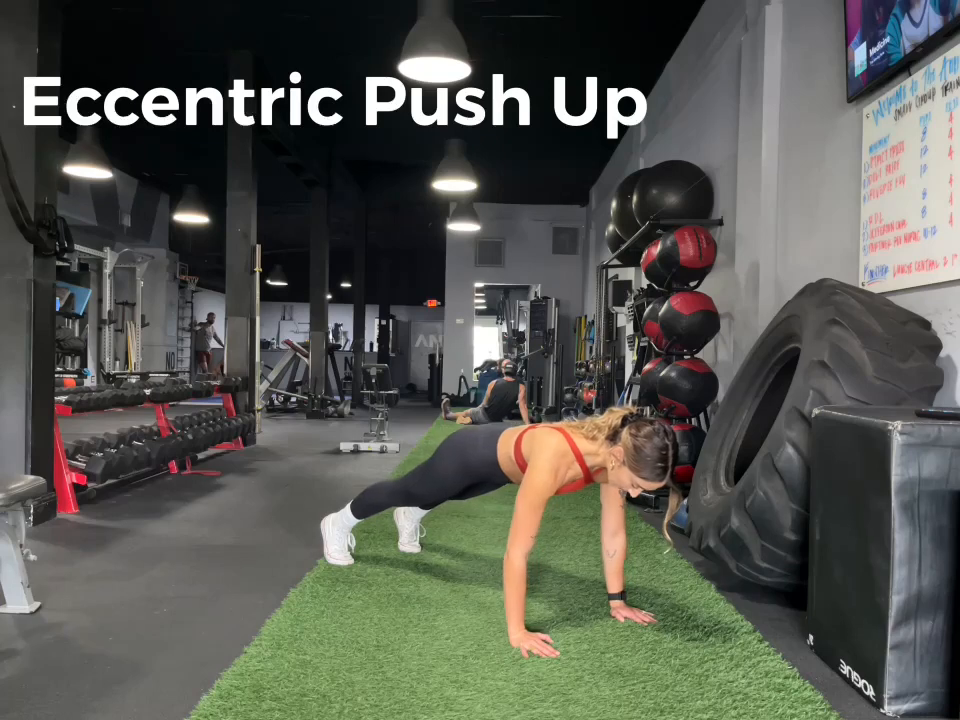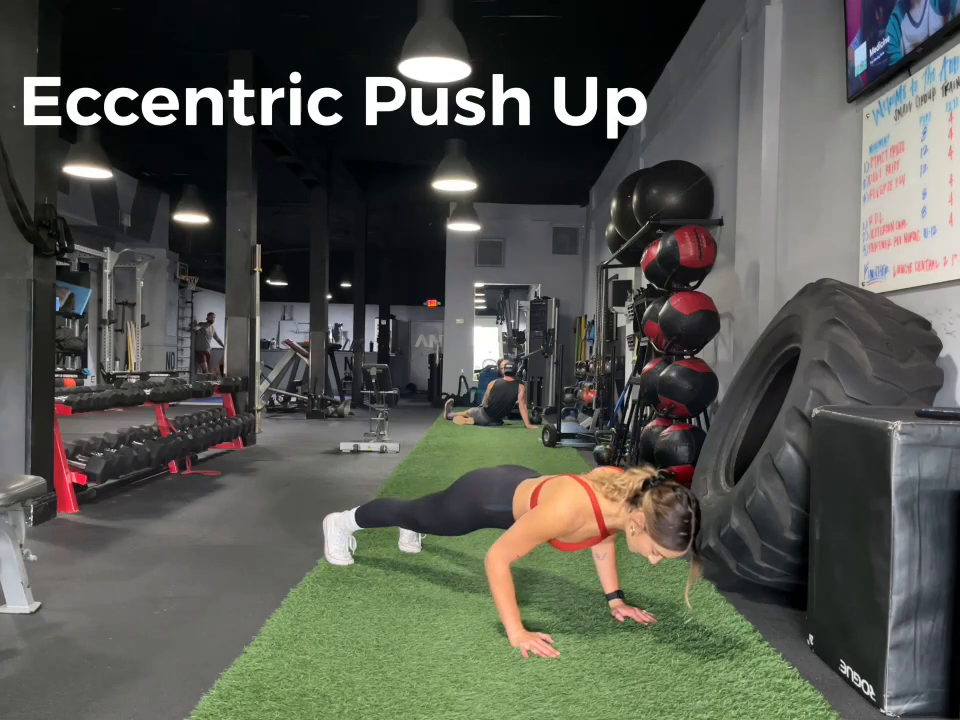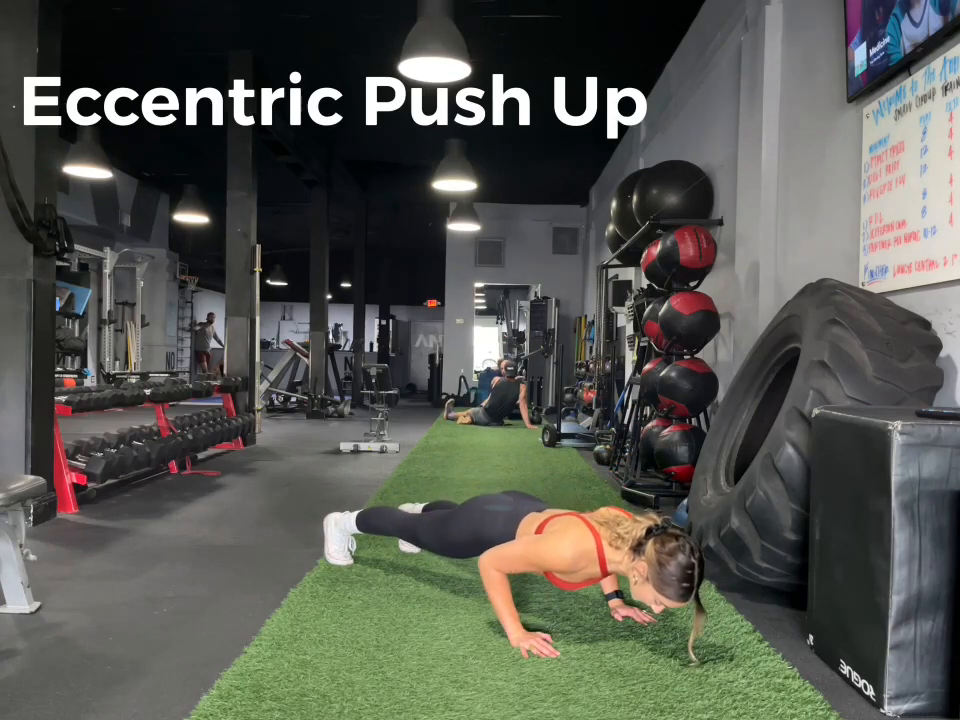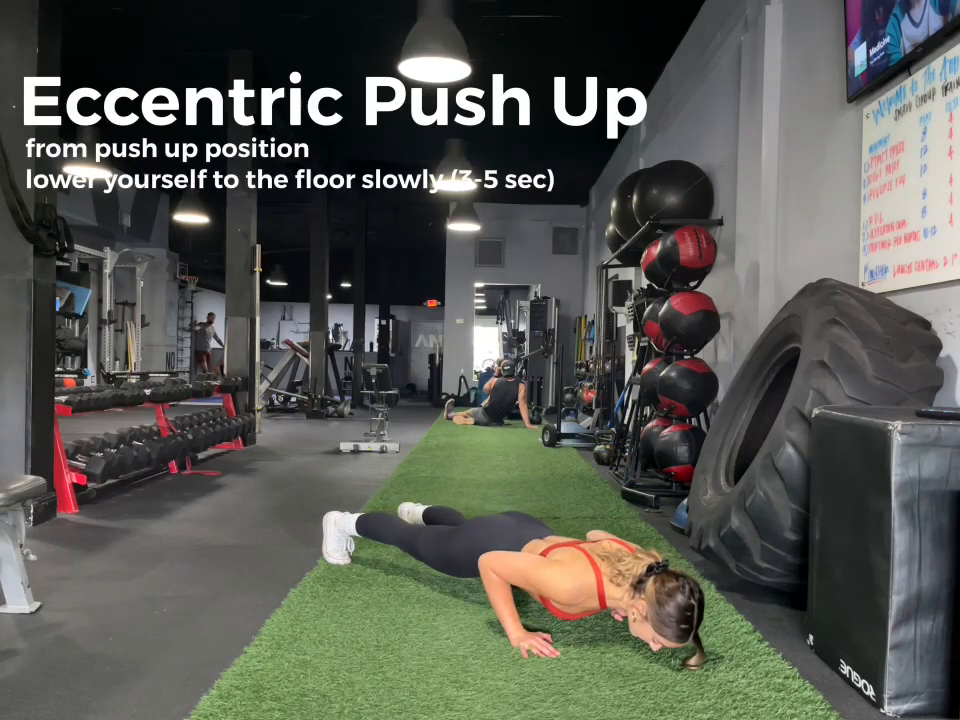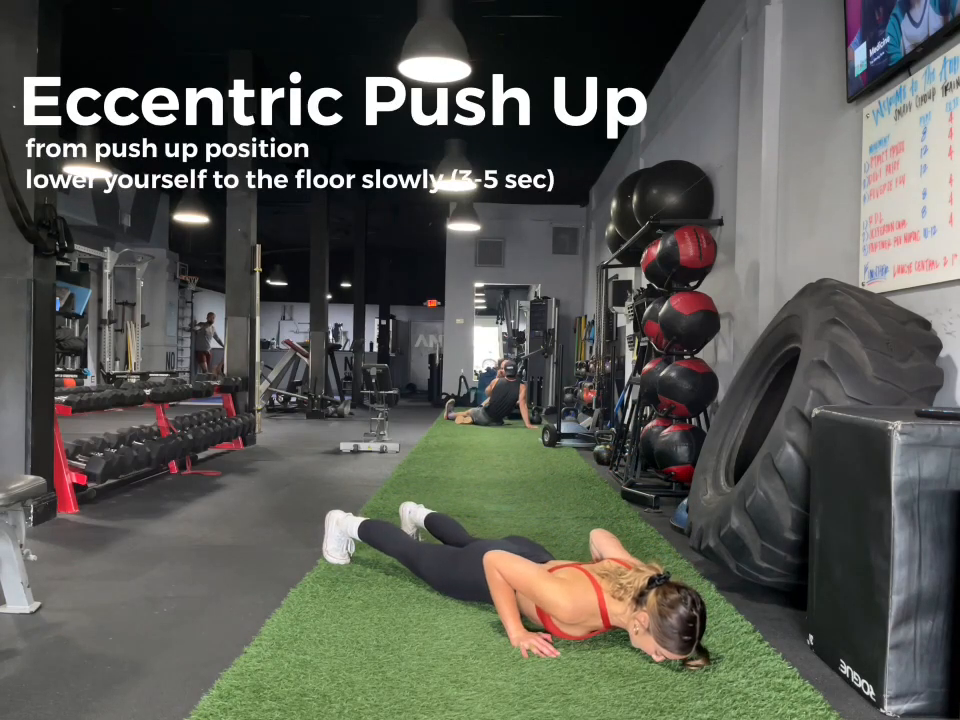
dt=1s
person 1, frame 1
left shoulder: (615, 454)
right shoulder: (554, 457)
left elbow: (615, 533)
right elbow: (517, 551)
left wrist: (617, 599)
right wrist: (516, 632)
left hip: (504, 454)
right hip: (472, 454)
left knee: (447, 496)
right knee: (405, 492)
left ankle: (409, 520)
right ankle: (339, 522)
person 1, frame 2
left shoulder: (630, 497)
right shoulder: (570, 508)
left elbow: (602, 539)
right elbow: (496, 559)
left wrist: (614, 598)
right wrist: (516, 632)
left hip: (519, 488)
right hip: (486, 498)
right knee: (415, 515)
left ankle: (411, 531)
right ankle: (341, 522)
person 1, frame 3
left shoulder: (636, 535)
right shoulder: (572, 550)
right elbow: (489, 564)
left wrist: (614, 599)
right wrist: (516, 633)
left hip: (524, 514)
right hip: (488, 527)
left knee: (449, 514)
right knee: (414, 532)
left ankle: (417, 509)
right ankle: (343, 522)
person 1, frame 4
left shoulder: (639, 566)
right shoulder: (573, 585)
right elbow: (488, 563)
left wrist: (613, 602)
right wrist: (516, 633)
left hip: (527, 534)
right hip: (491, 546)
left knee: (461, 525)
right knee: (410, 539)
left ankle: (417, 511)
right ankle: (344, 522)
person 1, frame 5
left shoulder: (638, 578)
right shoulder: (574, 605)
left elbow: (598, 535)
right elbow: (494, 563)
right wrist: (516, 634)
left hip: (527, 556)
right hip: (488, 570)
left knee: (464, 542)
right knee: (414, 555)
left ankle: (417, 514)
right ankle: (347, 524)
